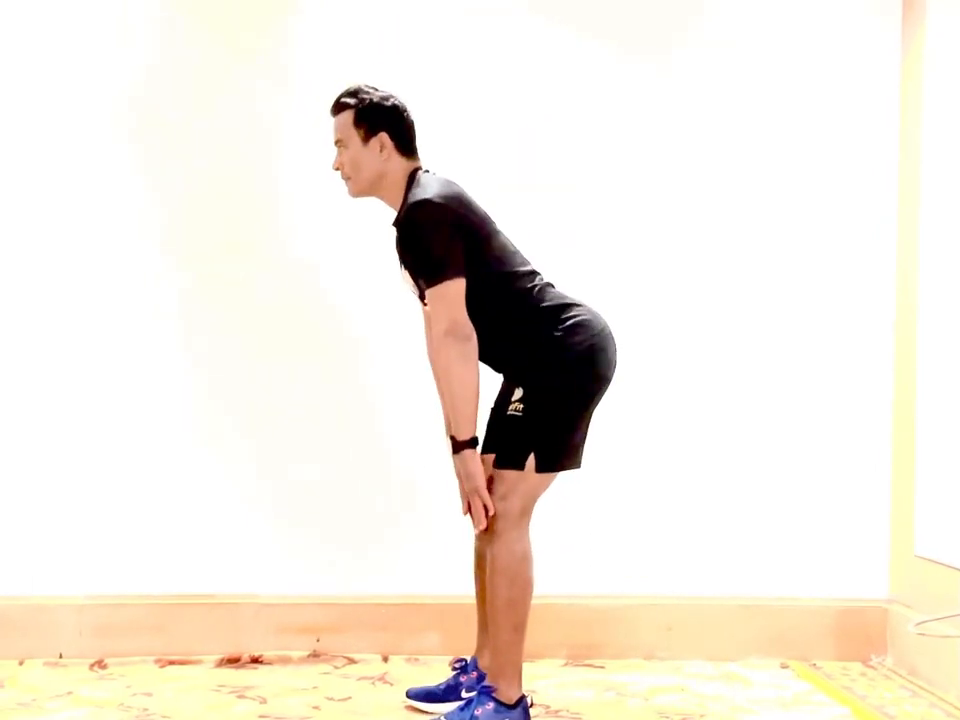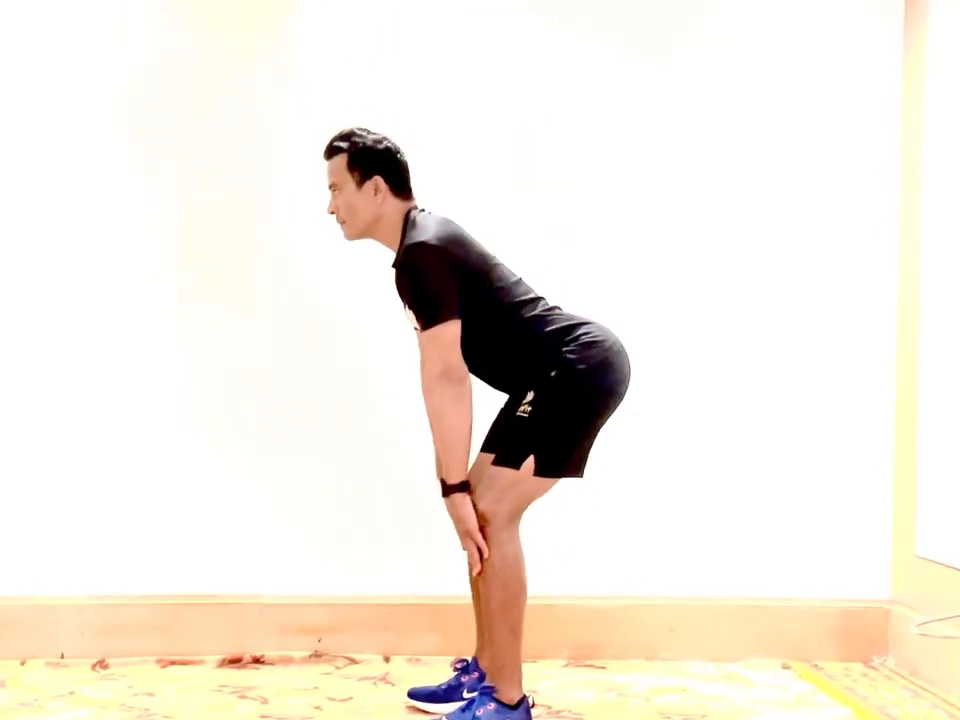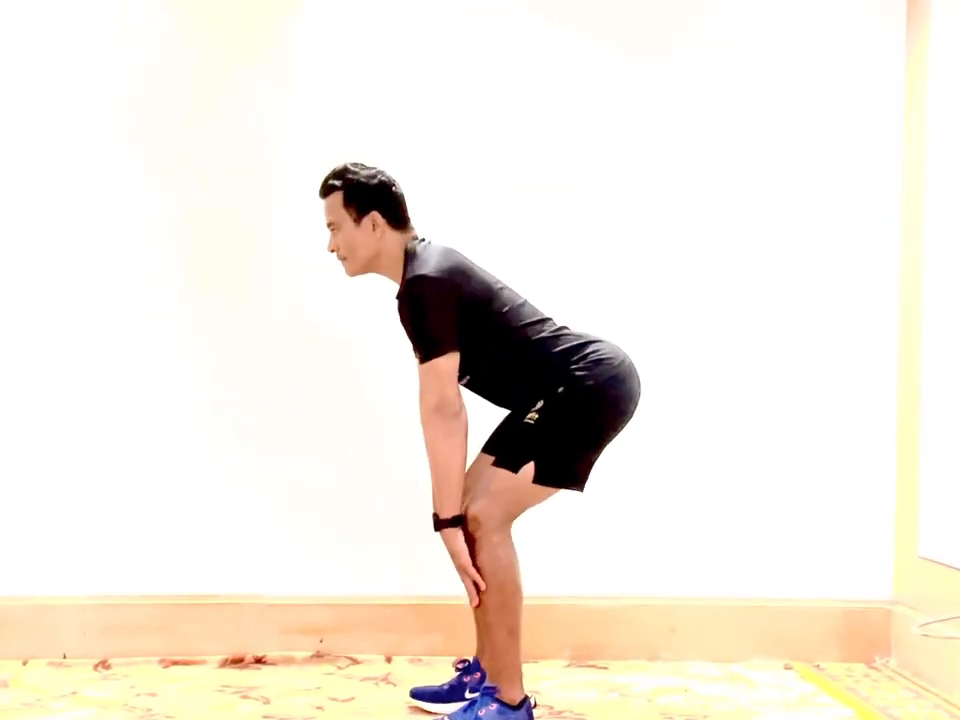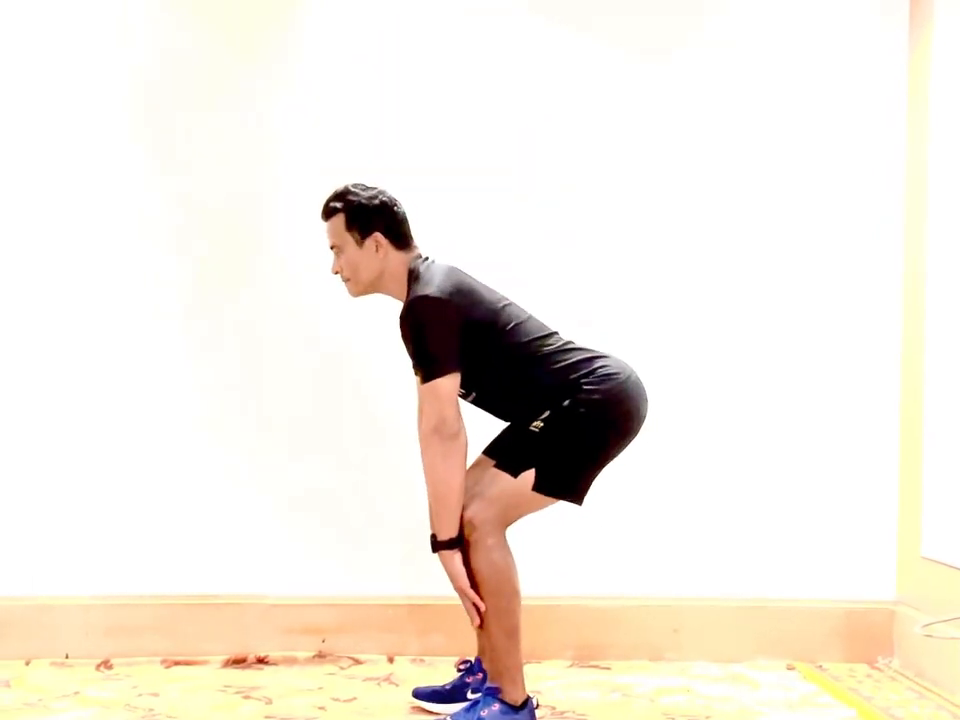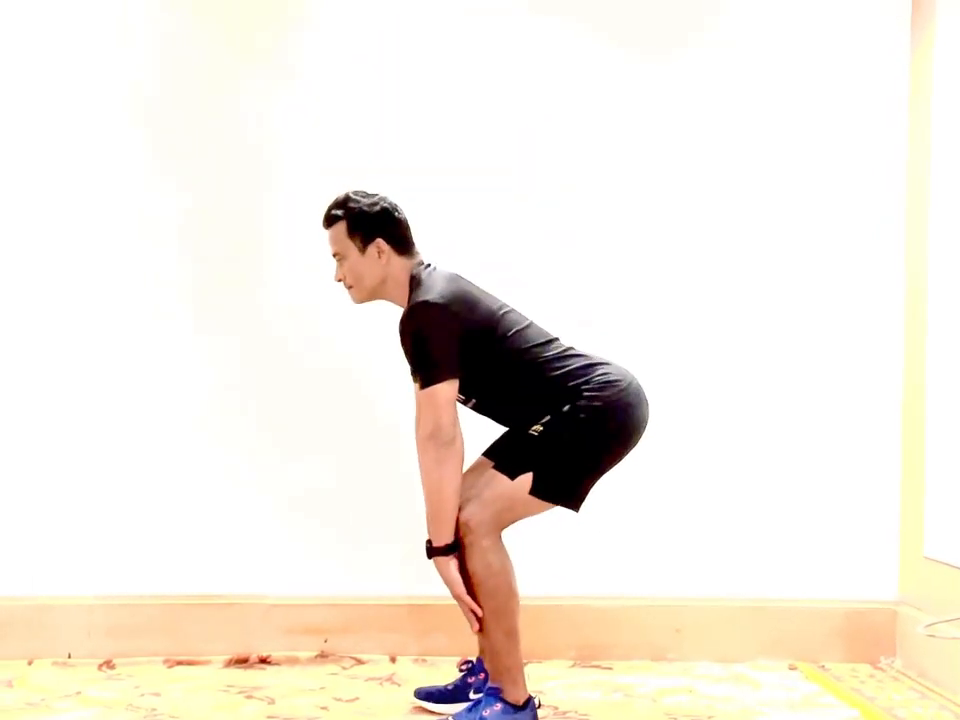
dt=0.3s
person 1, frame 1
left shoulder: (426, 211)
right shoulder: (422, 208)
left elbow: (453, 334)
right elbow: (450, 333)
left wrist: (464, 446)
right wrist: (463, 444)
left hip: (569, 355)
right hip: (557, 355)
left knee: (501, 511)
right knee: (489, 507)
person 1, frame 2
left shoulder: (422, 254)
right shoulder: (424, 245)
left elbow: (446, 377)
right elbow: (447, 374)
left wrist: (455, 488)
right wrist: (459, 484)
left hip: (581, 369)
right hip: (571, 368)
left knee: (490, 511)
right knee: (484, 508)
right ankle: (483, 672)
person 1, frame 3
left shoulder: (424, 286)
right shoulder: (429, 272)
left elbow: (443, 411)
right elbow: (444, 408)
left wrist: (448, 522)
right wrist: (452, 513)
left hip: (593, 387)
right hip: (583, 383)
left knee: (483, 514)
right knee: (472, 504)
right ankle: (484, 673)
person 1, frame 4
left shoulder: (428, 306)
right shoulder: (432, 290)
left elbow: (442, 432)
right elbow: (442, 427)
left wrist: (445, 544)
right wrist: (449, 532)
left hip: (600, 402)
right hip: (587, 398)
left knee: (479, 518)
right knee: (469, 508)
right ankle: (487, 673)
person 1, frame 5
left shoulder: (429, 312)
right shoulder: (435, 296)
left elbow: (439, 438)
right elbow: (438, 432)
left wrist: (441, 548)
right wrist: (445, 536)
left hip: (602, 409)
right hip: (587, 404)
left knee: (474, 521)
right knee: (465, 510)
right ankle: (489, 673)
